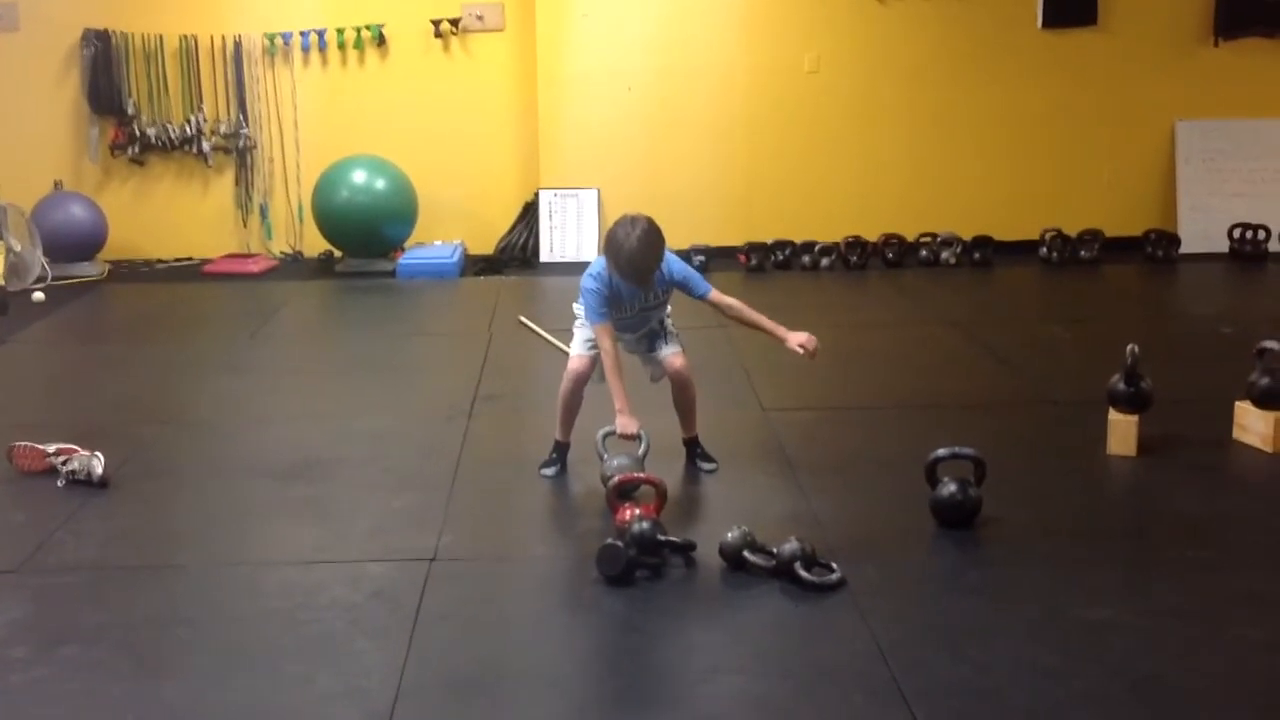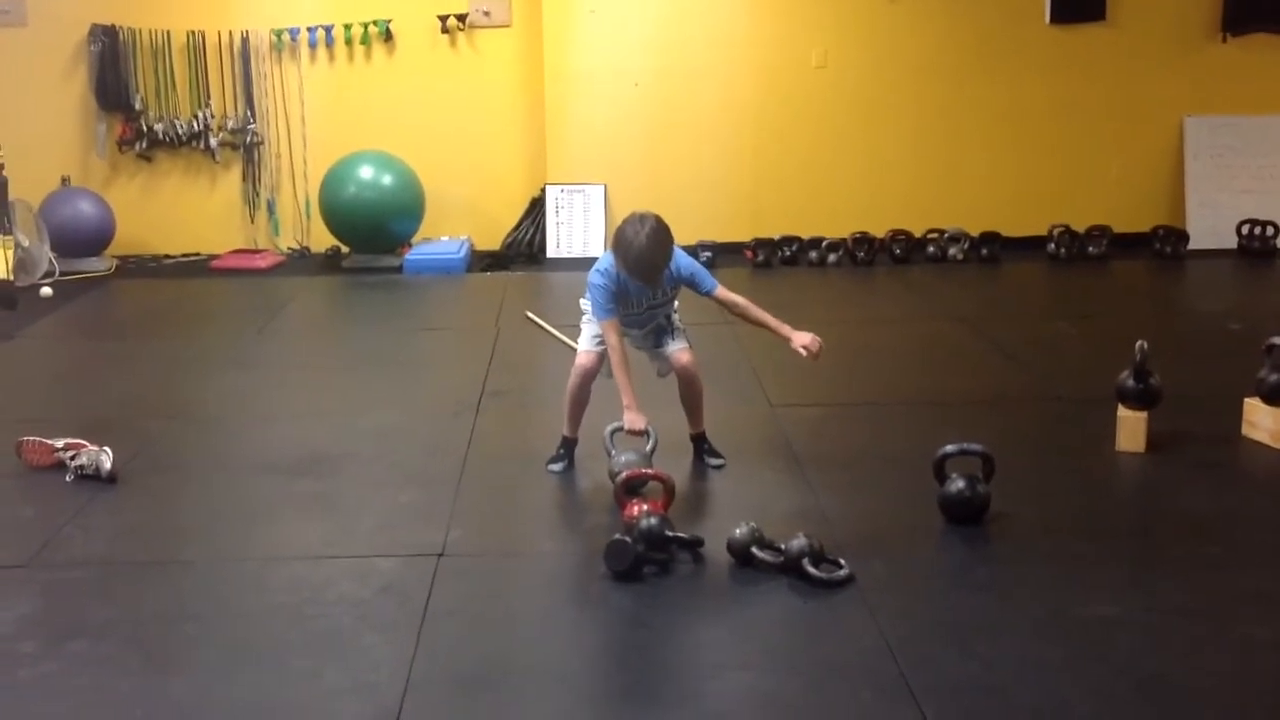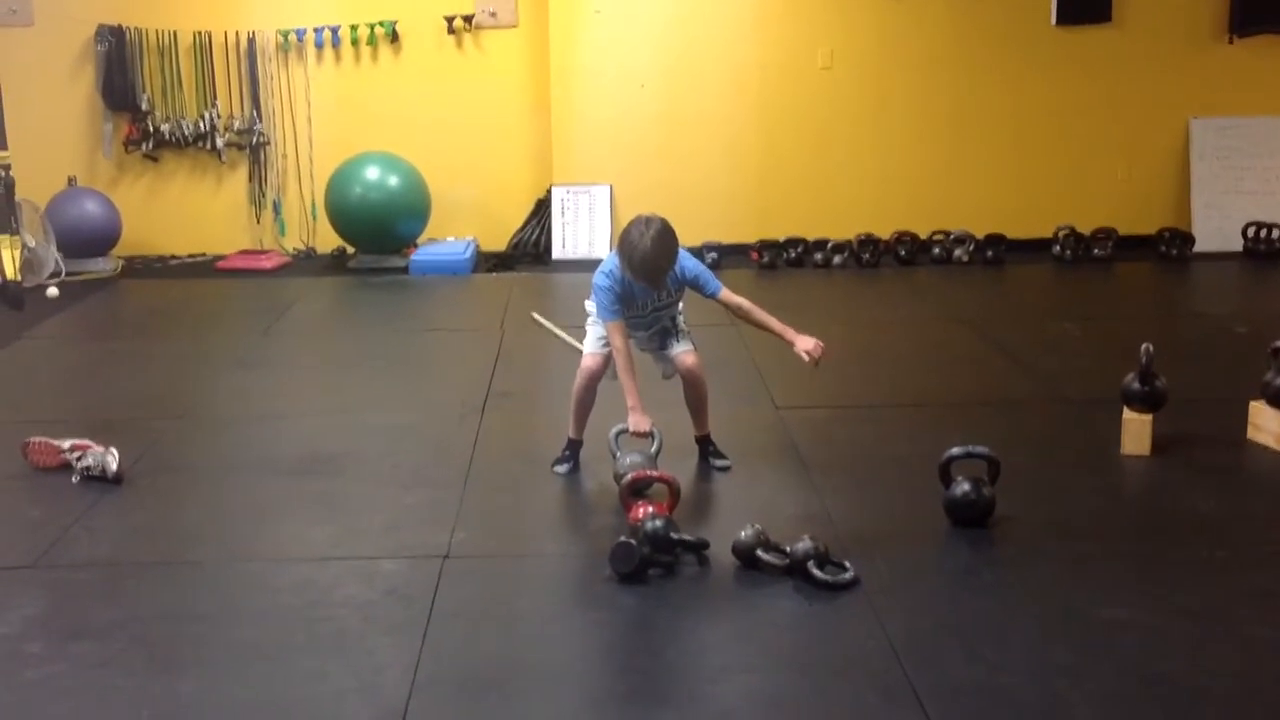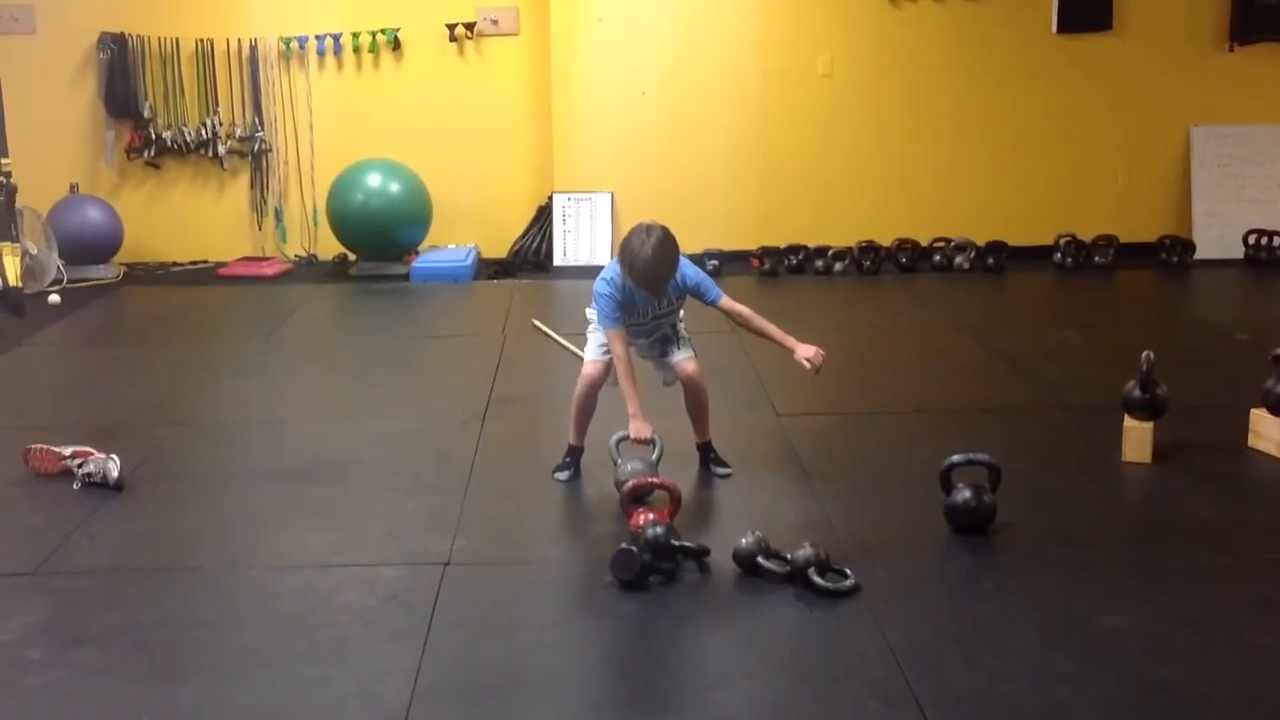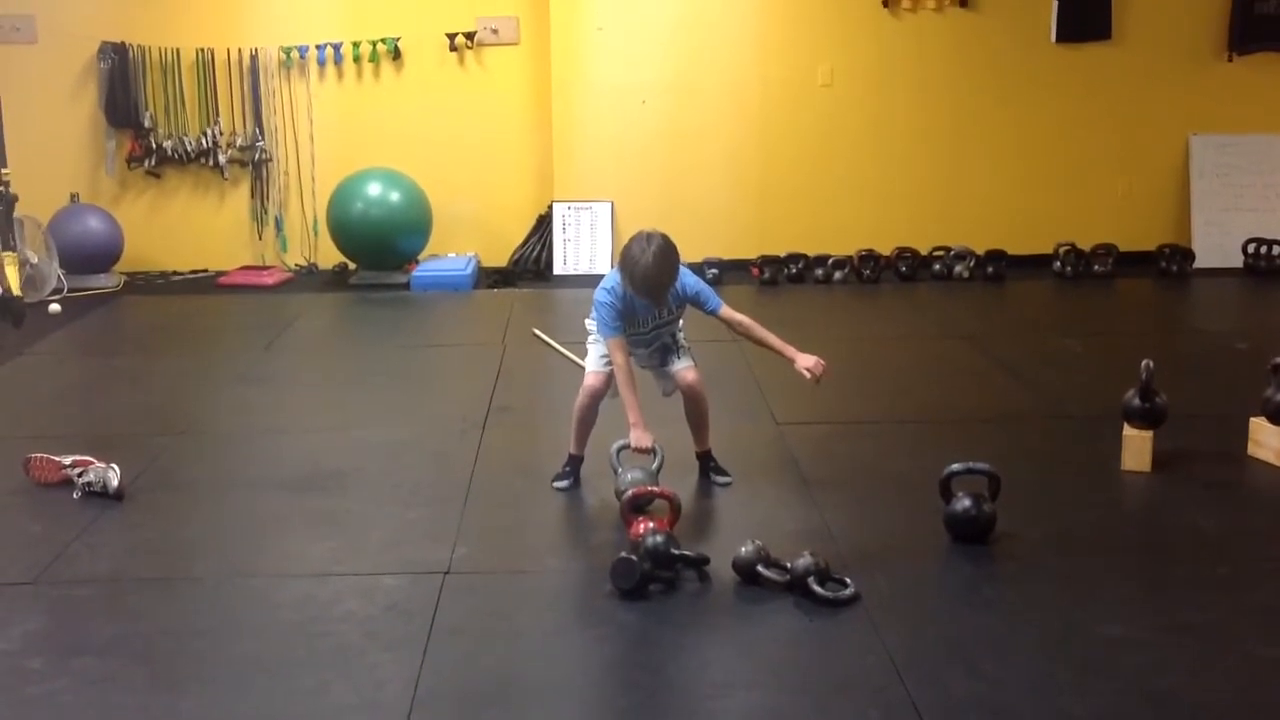
dt=0.3s
person 1, frame 1
left shoulder: (669, 266)
right shoulder: (595, 280)
left elbow: (724, 303)
right elbow: (608, 347)
left wrist: (785, 335)
right wrist: (622, 411)
left hip: (649, 324)
right hip: (598, 323)
left knee: (679, 369)
right knee: (577, 371)
left ankle: (692, 444)
right ankle: (560, 448)
person 1, frame 2
left shoulder: (678, 263)
right shoulder: (602, 276)
left elbow: (731, 301)
right elbow: (614, 343)
left wrist: (790, 333)
right wrist: (630, 407)
left hip: (657, 318)
right hip: (606, 318)
left knee: (686, 365)
right knee: (585, 366)
left ankle: (700, 440)
right ankle: (567, 444)
person 1, frame 3
left shoulder: (684, 264)
right shoulder: (607, 277)
left elbow: (736, 303)
right elbow: (619, 344)
left wrist: (794, 337)
right wrist: (635, 409)
left hip: (662, 320)
right hip: (611, 319)
left knee: (691, 366)
right knee: (591, 368)
left ankle: (705, 442)
right ankle: (573, 445)
person 1, frame 4
left shoulder: (684, 272)
right shoulder: (608, 285)
left elbow: (736, 311)
right elbow: (620, 352)
left wrist: (794, 346)
right wrist: (636, 417)
left hip: (663, 327)
right hip: (611, 327)
left knee: (692, 374)
right knee: (591, 376)
left ankle: (706, 449)
right ankle: (573, 453)
person 1, frame 5
left shoulder: (684, 281)
right shoulder: (608, 294)
left elbow: (736, 320)
right elbow: (620, 361)
left wrist: (794, 355)
right wrist: (637, 426)
left hip: (662, 338)
right hip: (611, 337)
left knee: (692, 383)
right knee: (593, 387)
left ankle: (705, 459)
right ankle: (573, 462)
